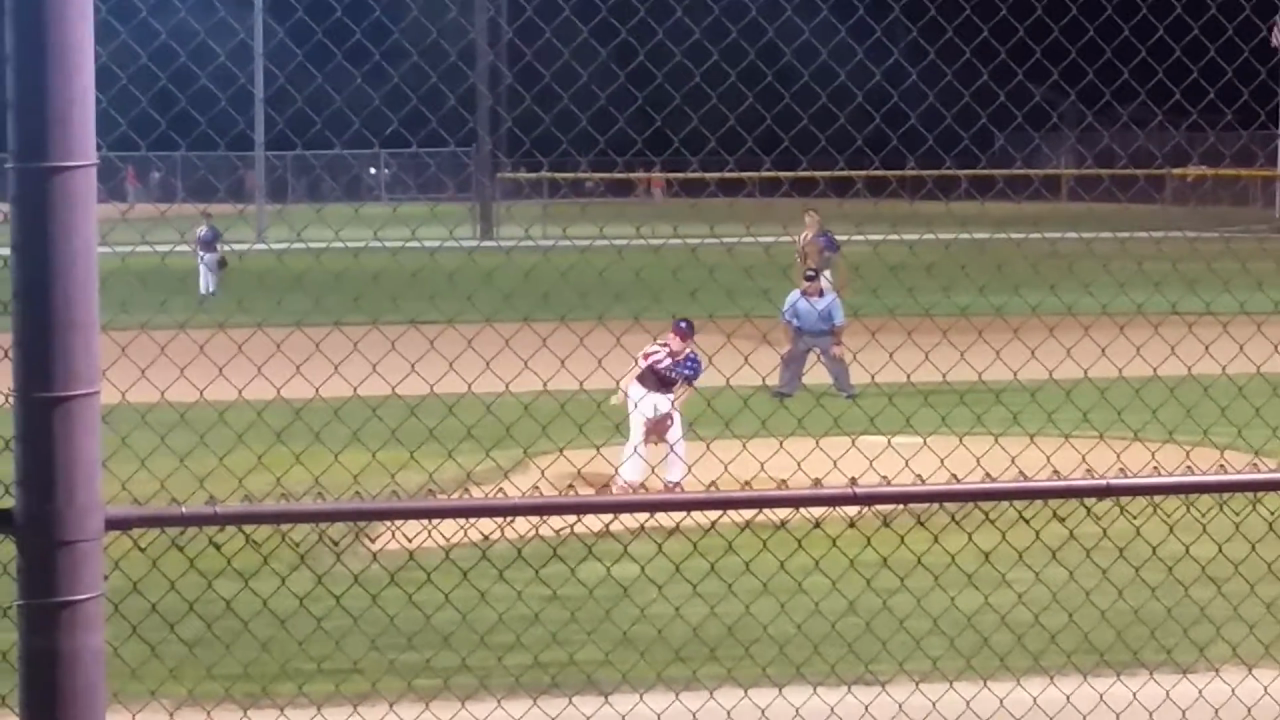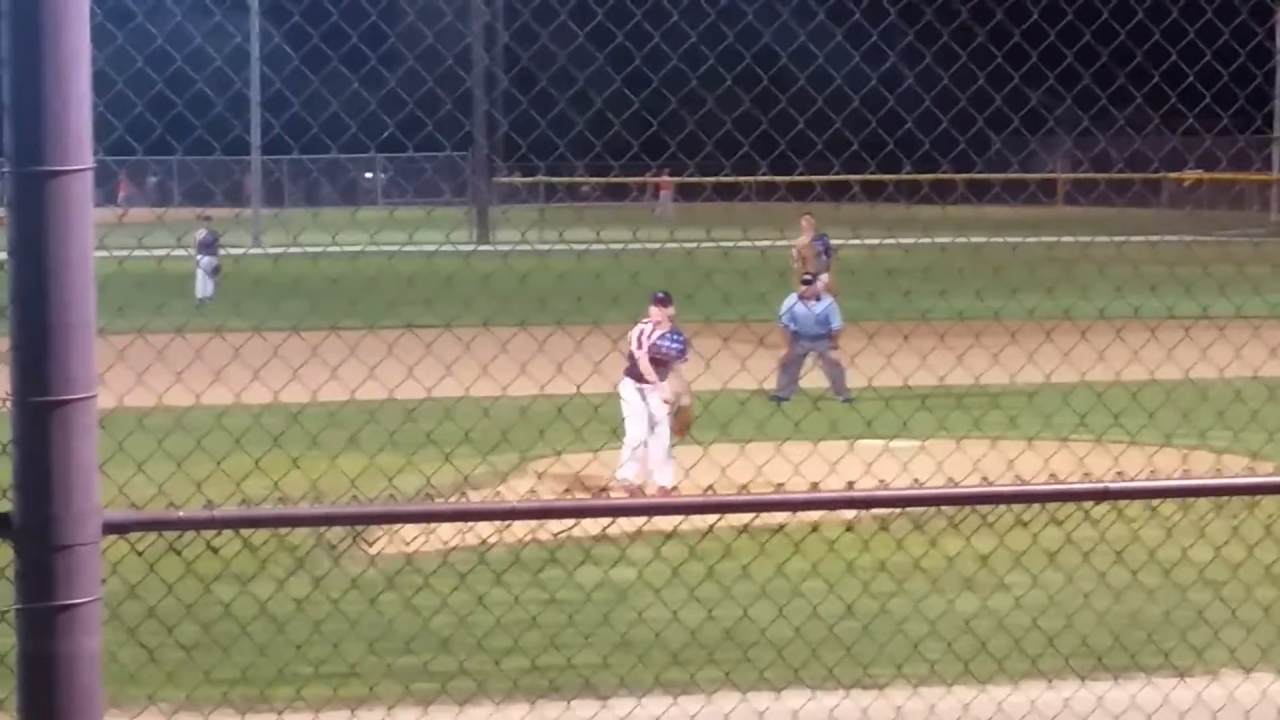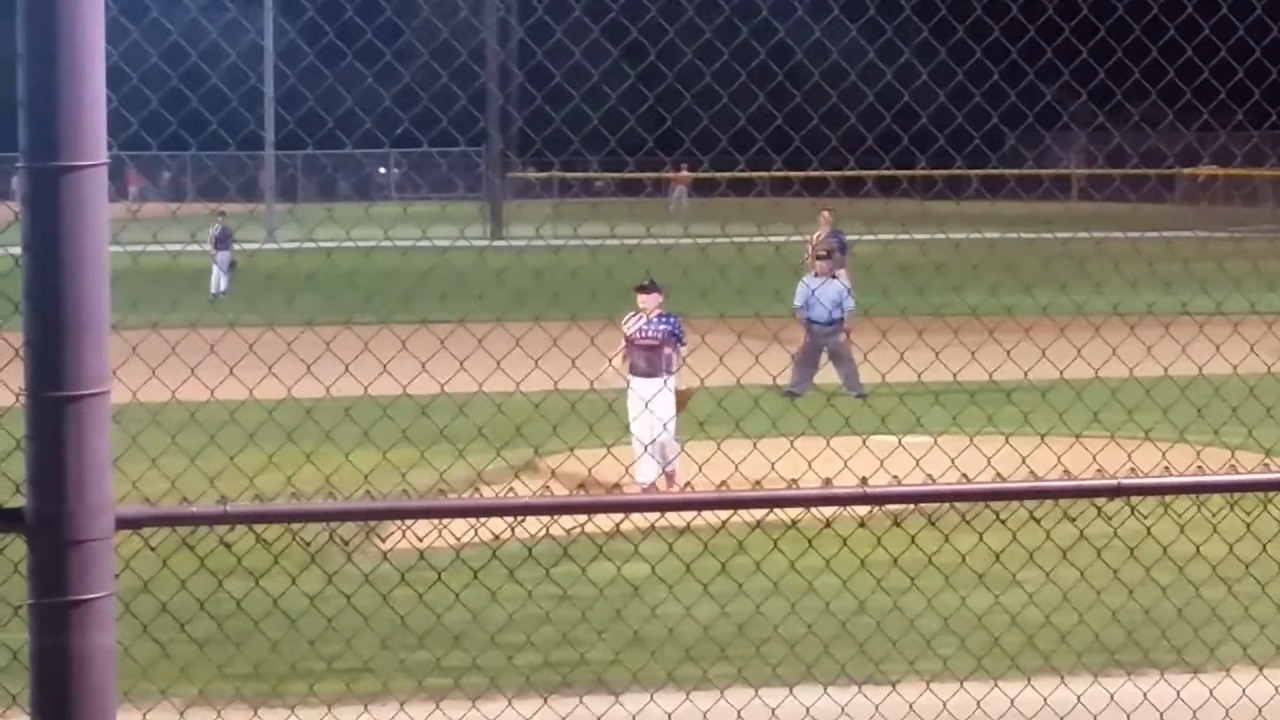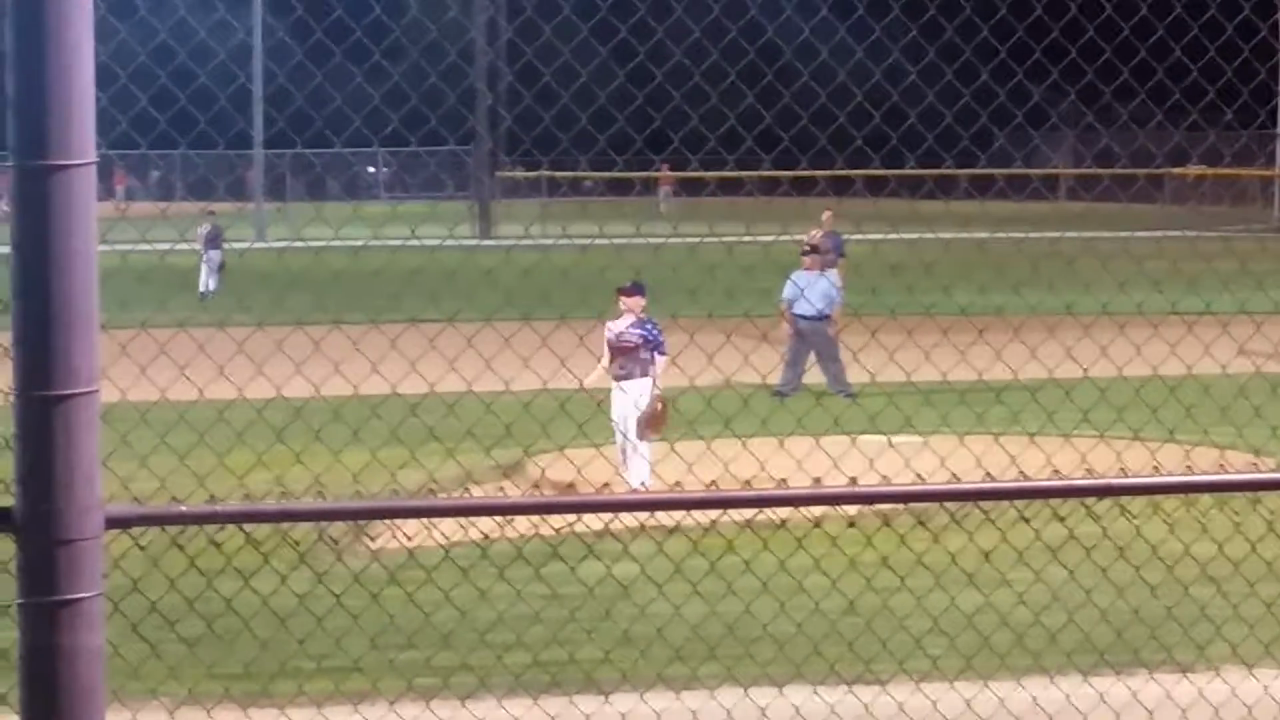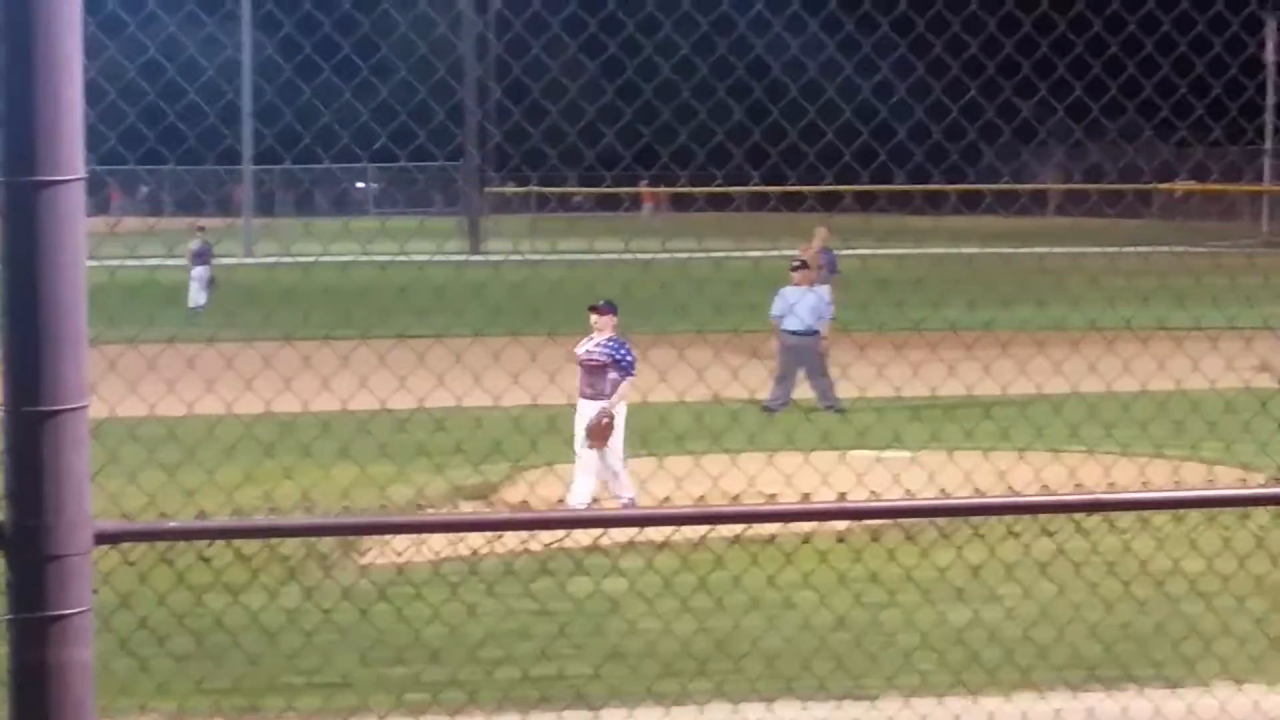
dt=0.5s
person 1, frame 1
left shoulder: (694, 362)
right shoulder: (658, 350)
left elbow: (687, 387)
right elbow: (636, 370)
left wrist: (675, 408)
right wrist: (622, 392)
left hip: (667, 396)
right hip: (643, 392)
left knee: (676, 438)
right knee: (639, 436)
left ankle: (672, 480)
right ankle: (627, 481)
person 1, frame 2
left shoulder: (678, 338)
right shoulder: (641, 330)
left elbow: (677, 368)
right elbow: (643, 363)
left wrist: (682, 392)
right wrist: (662, 388)
left hip: (659, 388)
right hip: (634, 386)
left knee: (661, 436)
right knee: (636, 435)
left ankle: (664, 482)
right ankle: (628, 479)
person 1, frame 3
left shoulder: (671, 321)
right shoulder: (630, 321)
left elbow: (679, 351)
right elbow: (625, 350)
left wrist: (677, 380)
right wrist: (611, 367)
left hip: (663, 384)
right hip: (637, 384)
left knee: (665, 431)
right knee: (640, 433)
left ankle: (668, 468)
right ankle: (646, 480)
person 1, frame 4
left shoulder: (649, 327)
right shoulder: (612, 326)
left elbow: (660, 360)
right elbow: (607, 360)
left wrist: (657, 391)
right wrist: (589, 379)
left hip: (640, 386)
right hip: (618, 387)
left knee: (637, 436)
right knee: (622, 438)
left ankle: (640, 486)
right ankle: (633, 481)
person 1, frame 5
left shoulder: (620, 347)
right shoulder: (584, 345)
left elbow: (627, 381)
left wrist: (610, 408)
left hip: (609, 407)
right hip: (585, 406)
left knee: (613, 456)
right knee: (583, 456)
left ankle: (627, 499)
right ankle: (579, 504)
